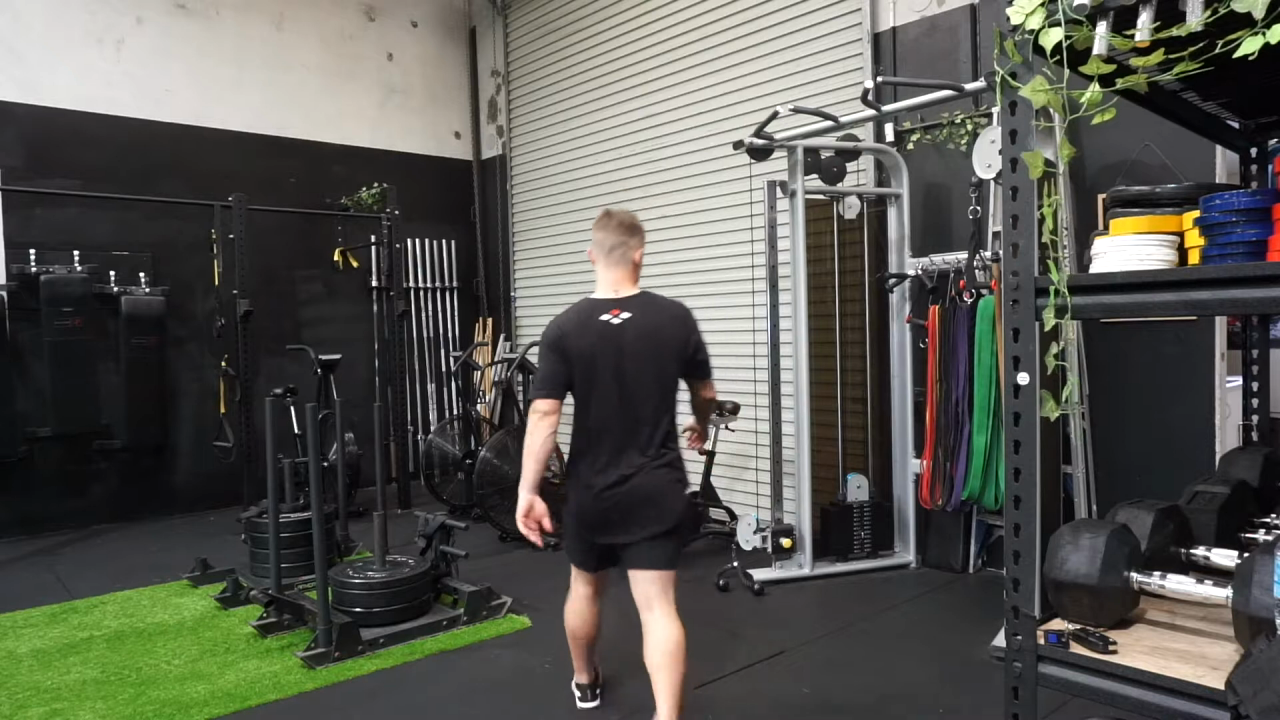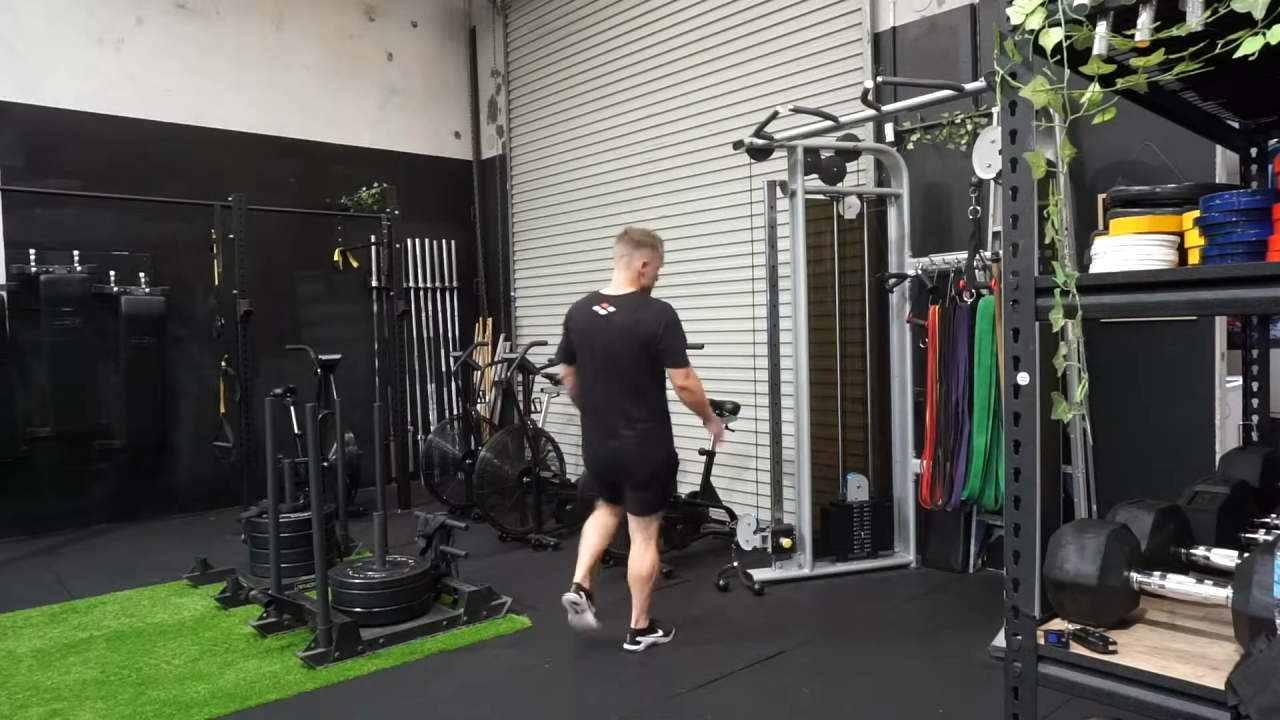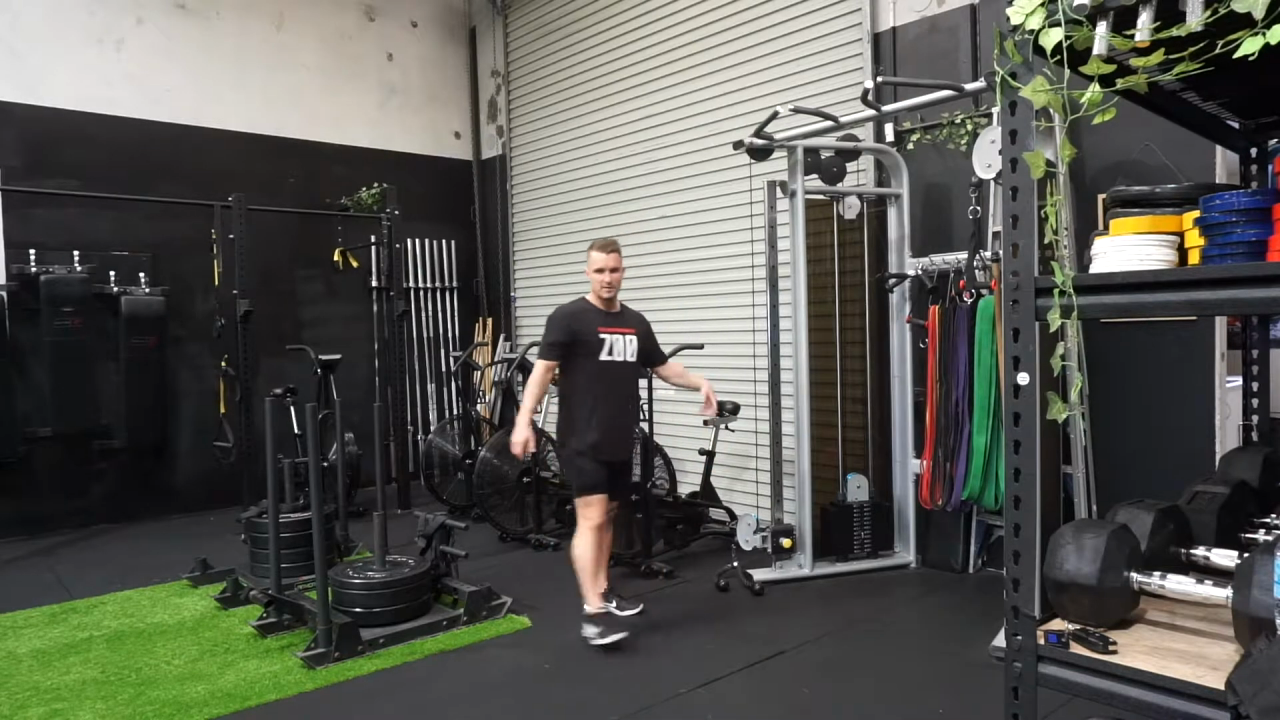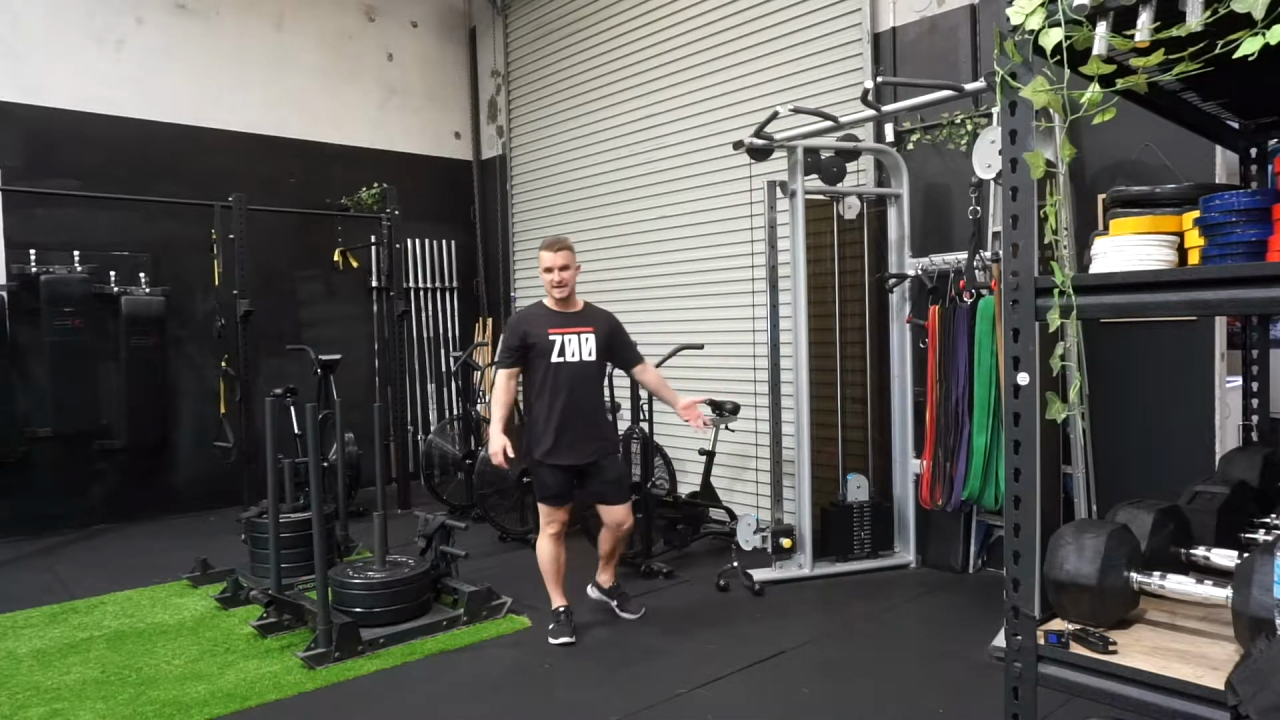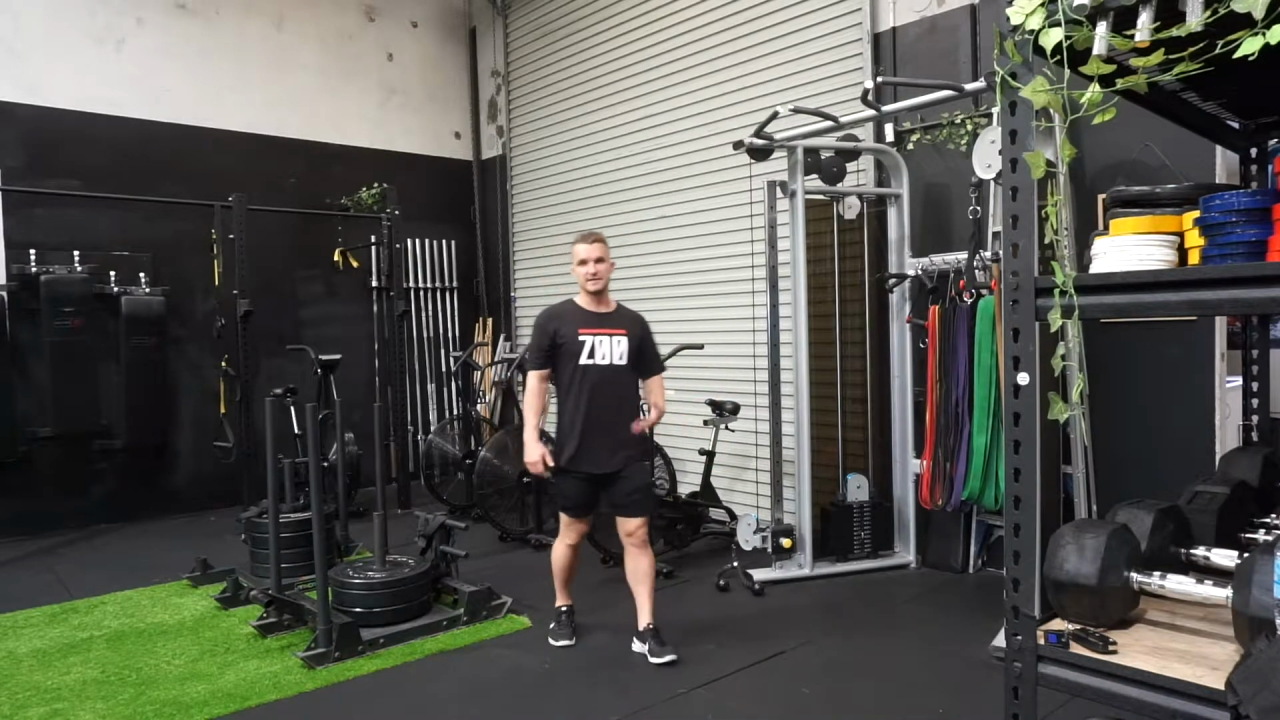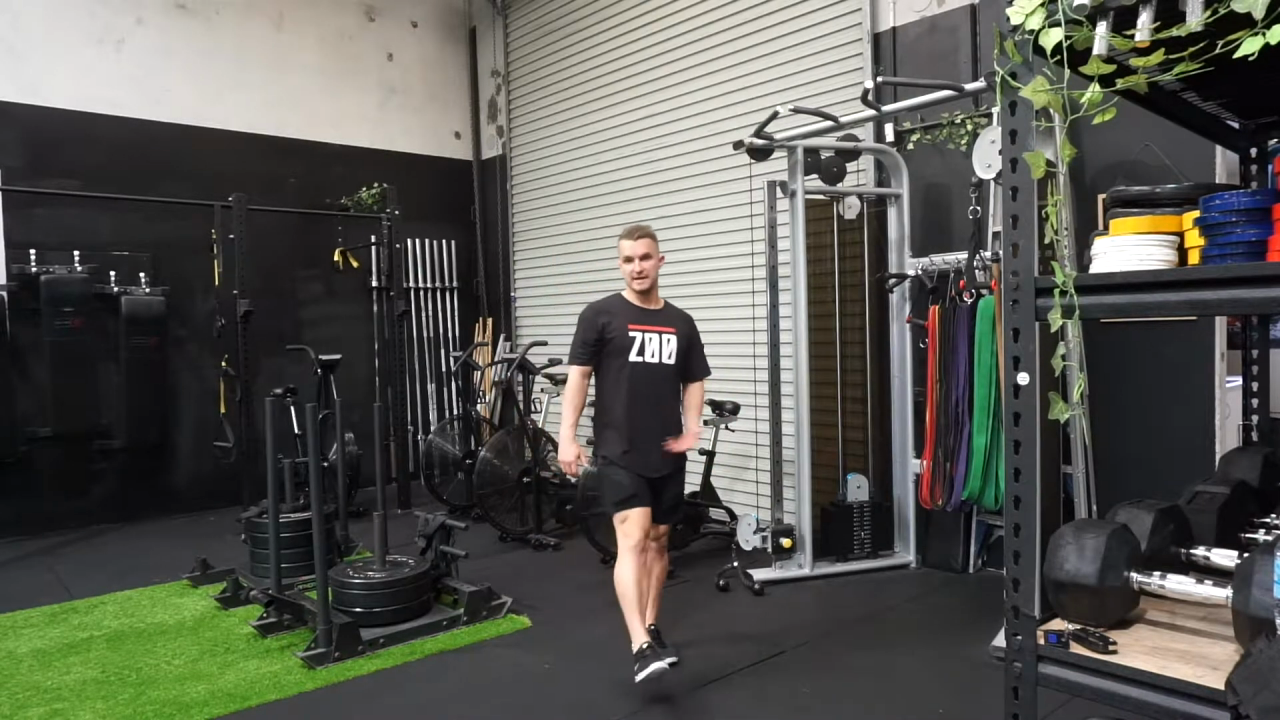
dt=0.7s
person 1, frame 1
left shoulder: (566, 327)
right shoulder: (675, 318)
left elbow: (544, 415)
right elbow: (705, 394)
left wrist: (529, 490)
right wrist: (700, 426)
left hip: (591, 489)
right hip: (657, 488)
left knee: (585, 584)
right knee: (659, 605)
person 1, frame 2
left shoulder: (578, 313)
right shoulder: (658, 314)
left elbow: (567, 374)
right elbow: (683, 380)
right wrist: (711, 419)
left hip: (598, 444)
right hip: (647, 447)
left knee: (608, 510)
right knee: (645, 536)
left ankle: (579, 586)
right ankle: (640, 627)
person 1, frame 3
left shoulder: (635, 321)
right shoulder: (569, 317)
left elbow: (662, 366)
right elbow: (544, 370)
left wrist: (699, 382)
right wrist: (524, 421)
left hip: (620, 441)
right hip: (582, 440)
left knee: (606, 516)
right knee: (590, 519)
left ankle: (601, 591)
right ankle: (593, 612)
person 1, frame 4
left shoulder: (603, 321)
right shoulder: (525, 322)
left elbow: (639, 367)
right elbow: (506, 377)
left wrist: (677, 401)
right wrist: (496, 430)
left hip: (600, 444)
right hip: (549, 447)
left knee: (620, 521)
right knee: (553, 525)
left ankle: (605, 583)
right ankle: (560, 609)
person 1, frame 5
left shoulder: (633, 323)
right shoulder: (555, 320)
left elbow: (654, 377)
right elbow: (537, 381)
left wrist: (655, 410)
right wrist: (531, 439)
left hip: (628, 453)
right hip: (575, 453)
left knee: (637, 536)
right knee: (572, 535)
left ankle: (645, 629)
right ankle: (564, 608)
person 1, frame 6
left shoulder: (681, 322)
right shoulder: (601, 315)
left elbow: (693, 381)
right elbow: (578, 376)
left wrist: (692, 427)
right wrist: (567, 436)
left hip: (666, 454)
right hip: (619, 454)
left knee: (657, 541)
right knee: (633, 542)
left ankle: (651, 628)
right ankle: (641, 647)
